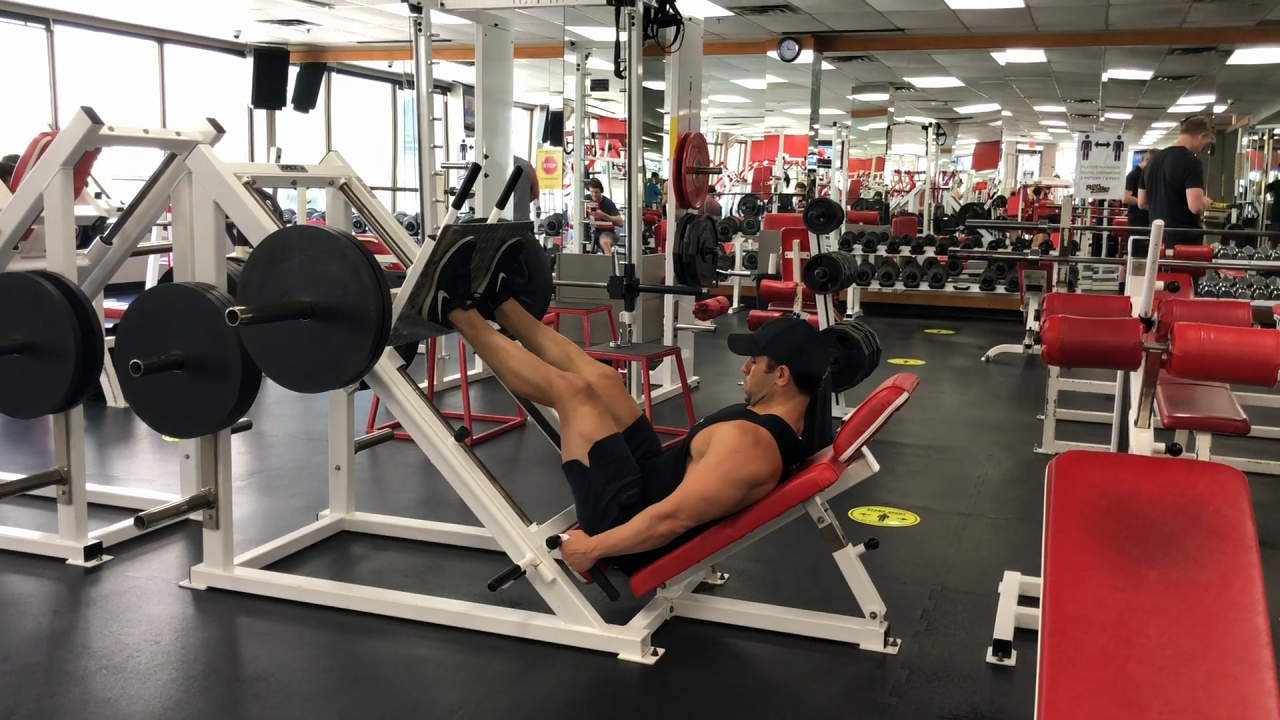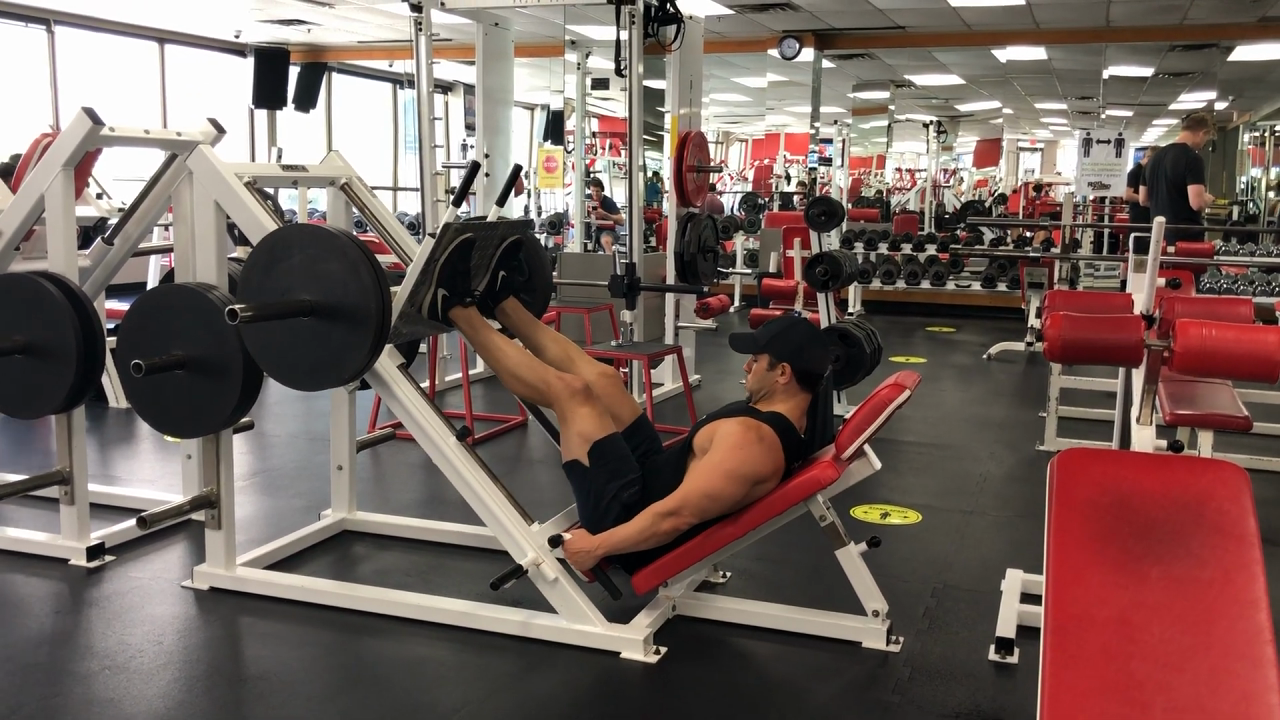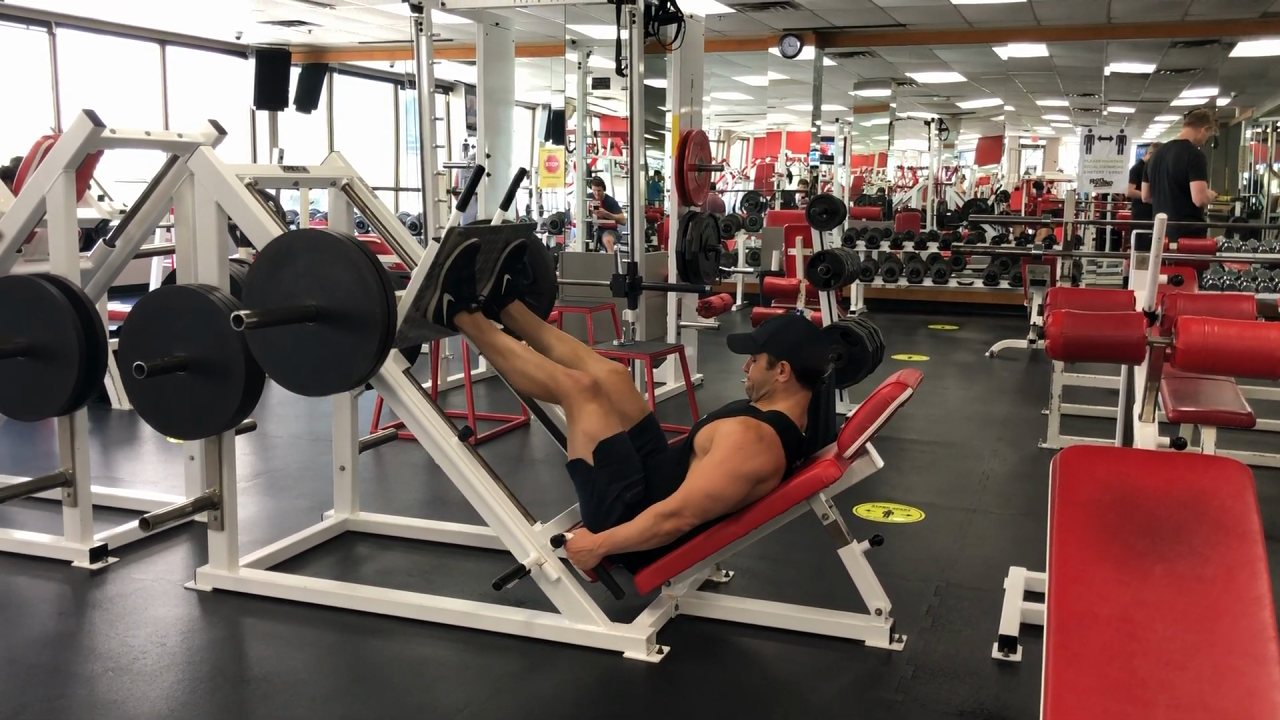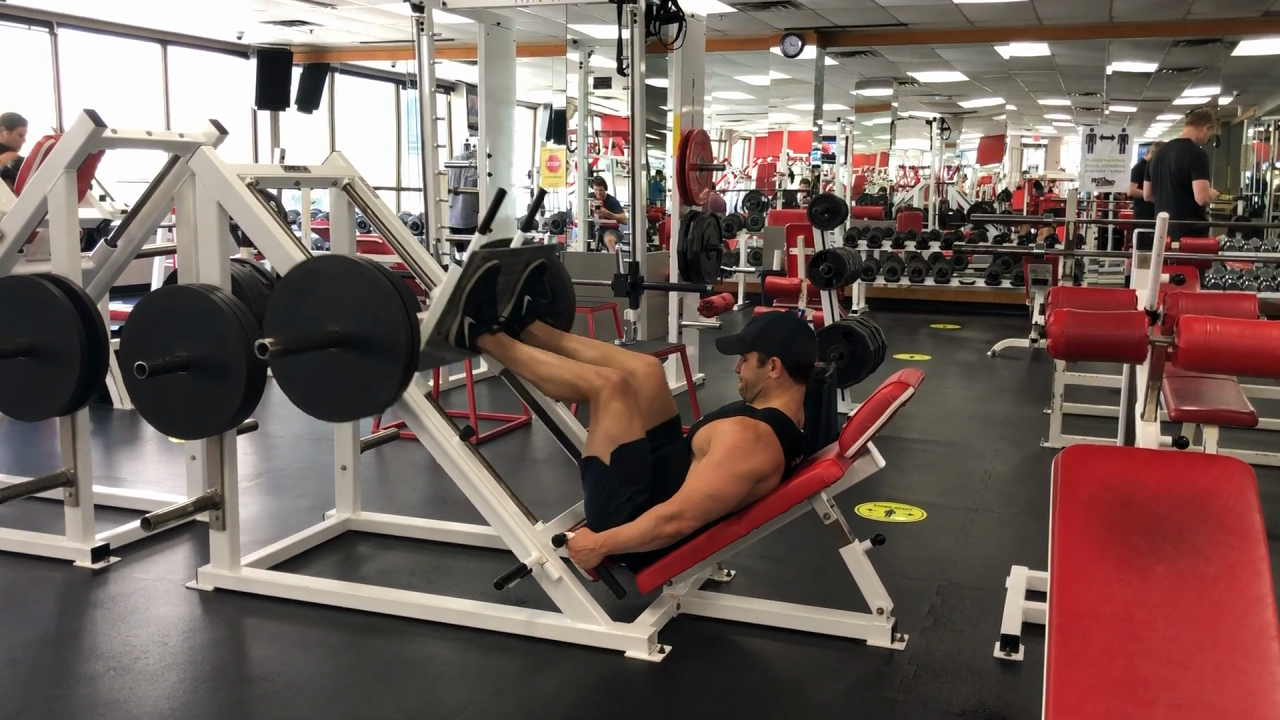
dt=0.3s
person 1, frame 1
left shoulder: (750, 443)
right shoulder: (786, 428)
left elbow: (674, 520)
left wrist: (594, 547)
left hip: (626, 515)
left knee: (573, 389)
right knee: (601, 380)
left ankle: (457, 310)
right ankle: (497, 302)
person 1, frame 2
left shoulder: (752, 439)
right shoulder: (786, 427)
left elbow: (678, 516)
left wrist: (597, 546)
left hip: (629, 514)
left knee: (570, 391)
right knee: (601, 380)
left ankle: (457, 308)
right ankle: (499, 301)
person 1, frame 3
left shoulder: (752, 438)
right shoulder: (791, 425)
left elbow: (678, 519)
left wrist: (598, 544)
left hip: (631, 517)
left knee: (578, 386)
right knee: (608, 375)
left ankle: (461, 313)
right ankle: (503, 304)
person 1, frame 4
left shoulder: (749, 436)
right shoulder: (786, 424)
left elbow: (678, 521)
left wrist: (600, 544)
left hip: (633, 518)
left knee: (610, 384)
right knee: (644, 370)
left ankle: (485, 335)
right ankle: (526, 325)
